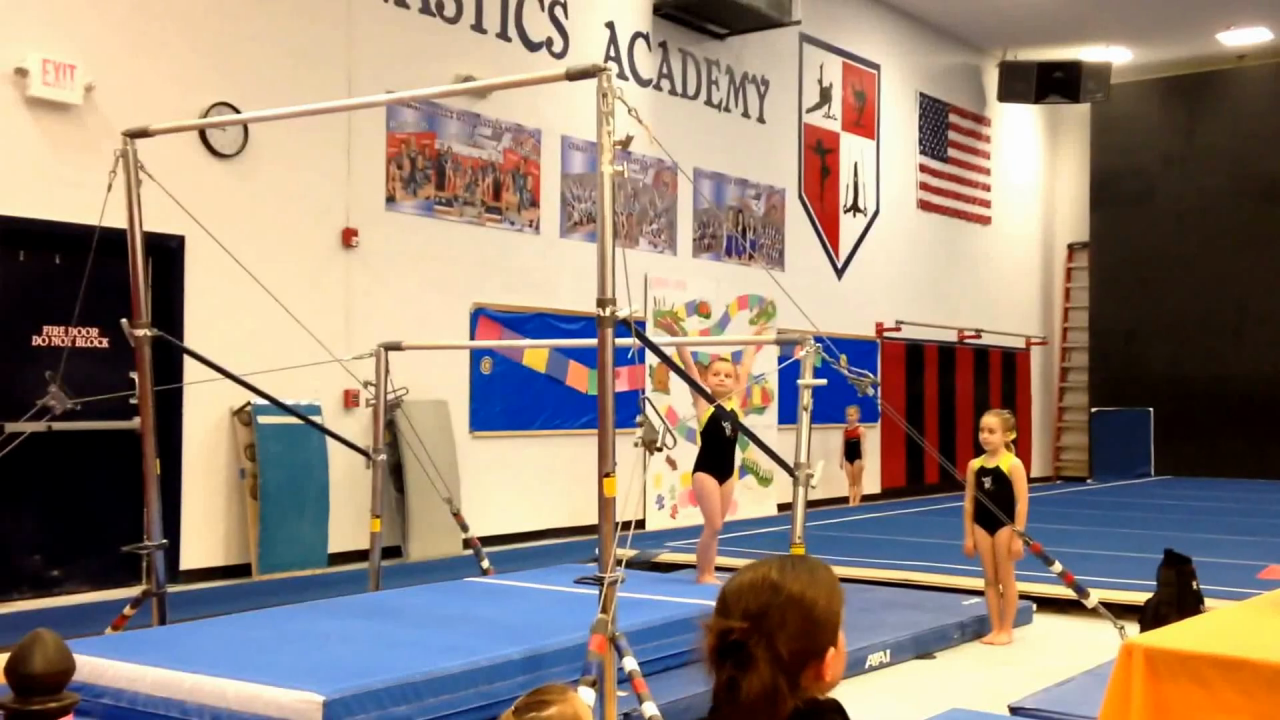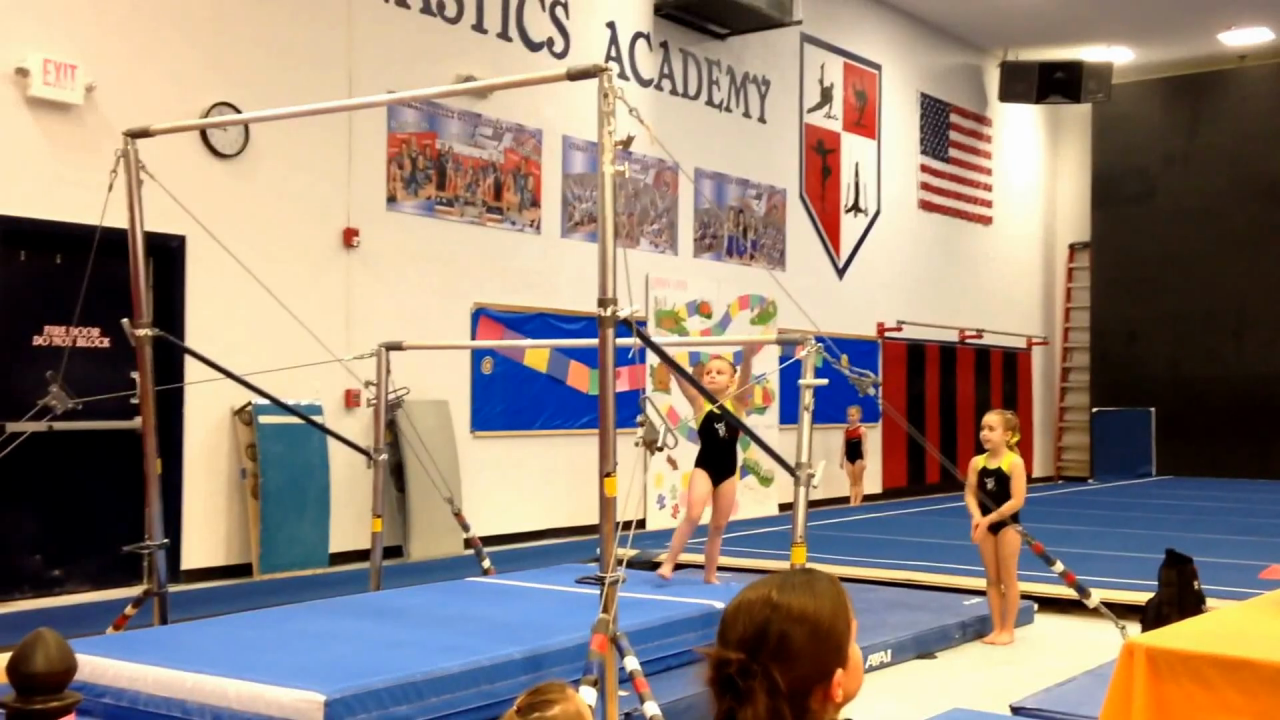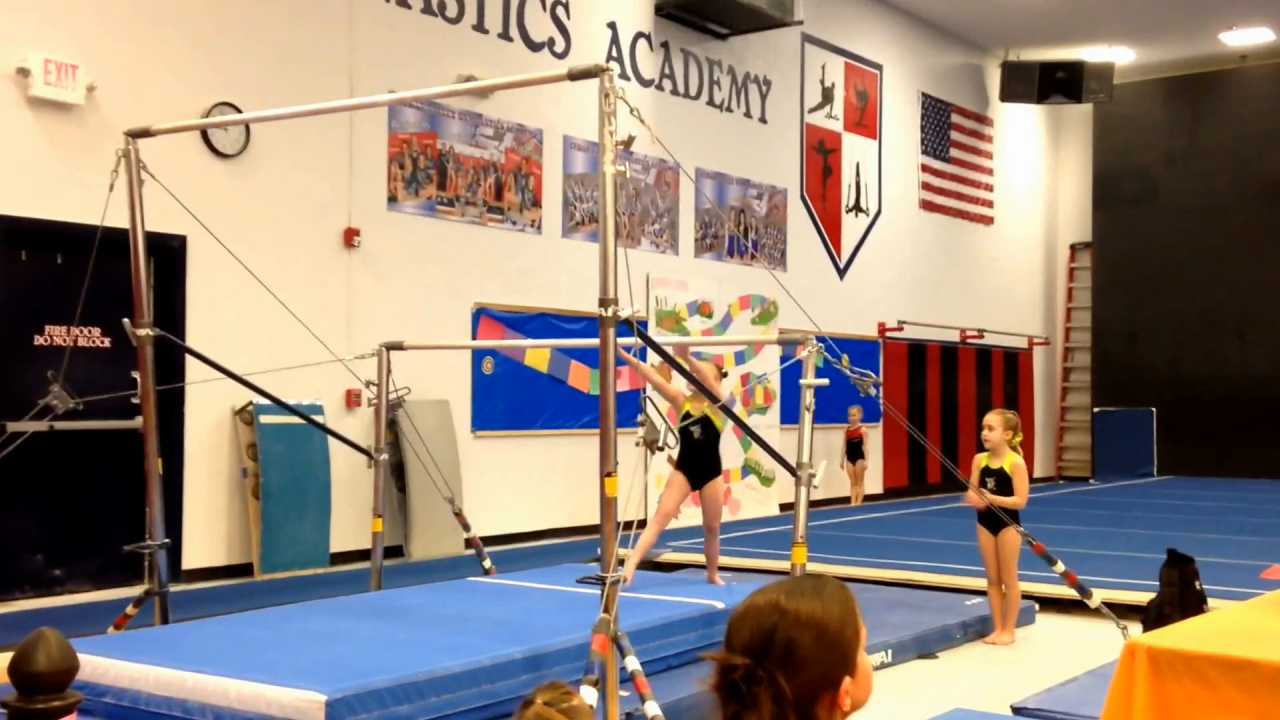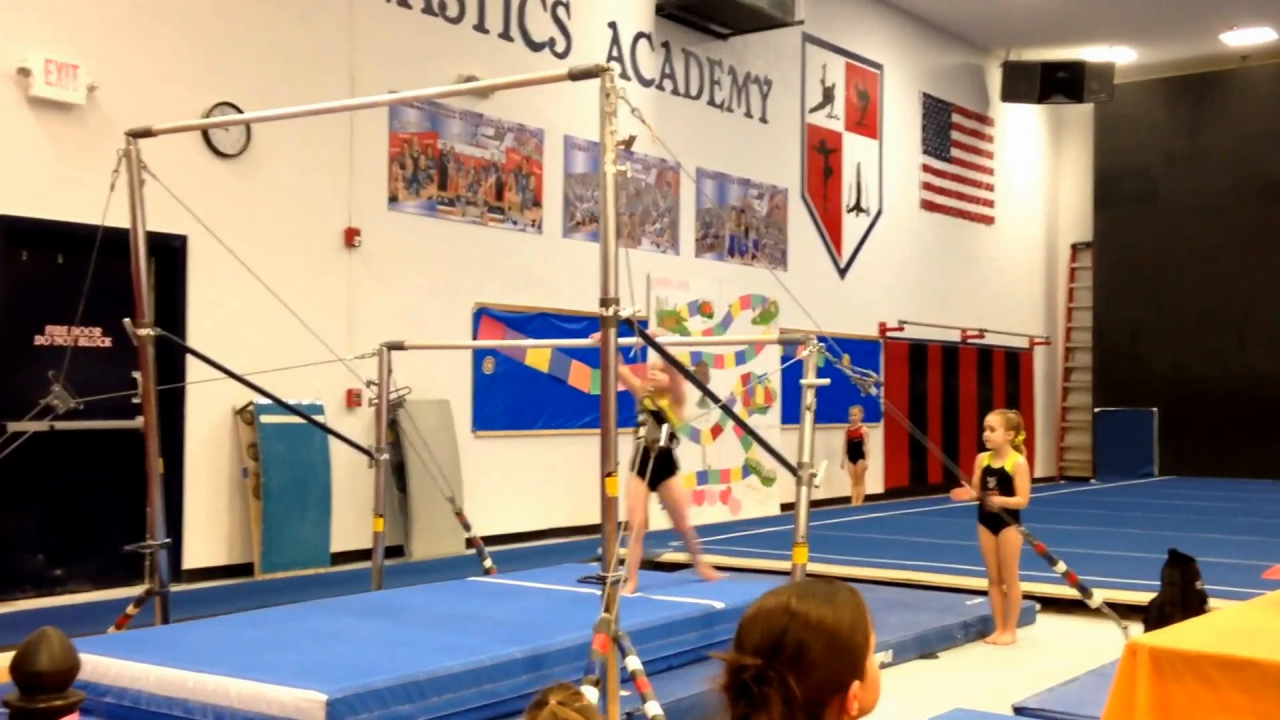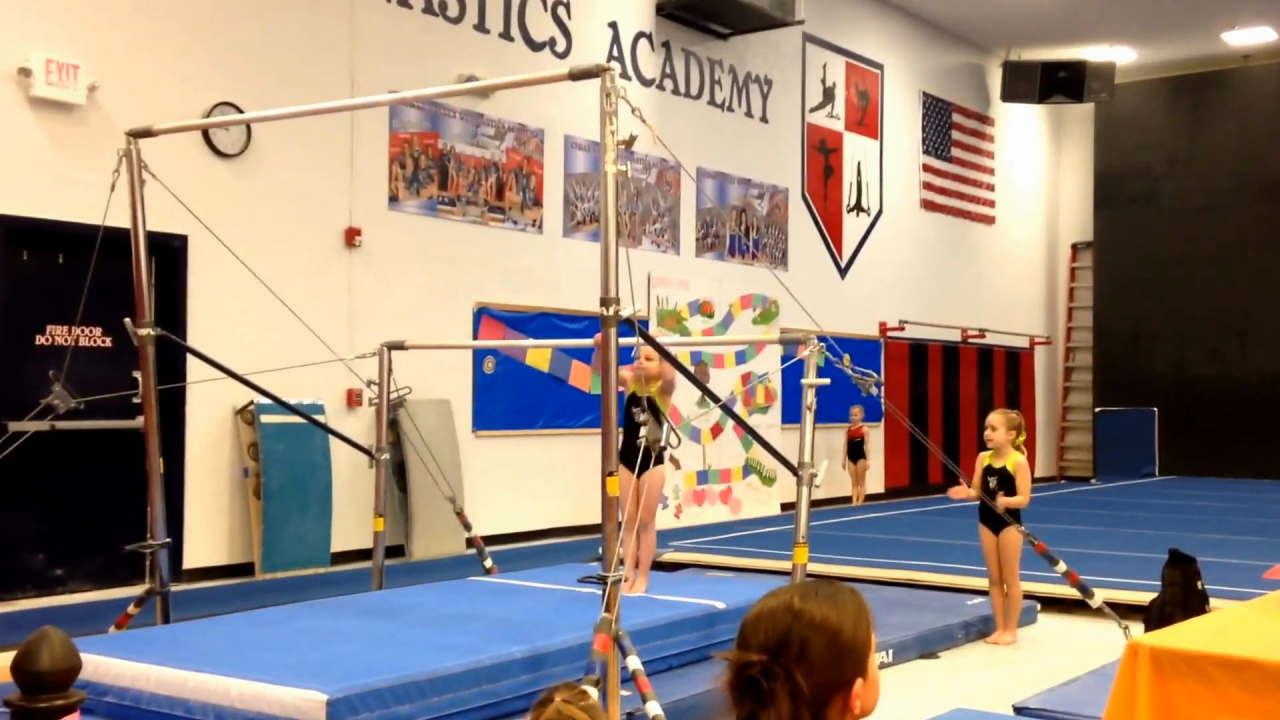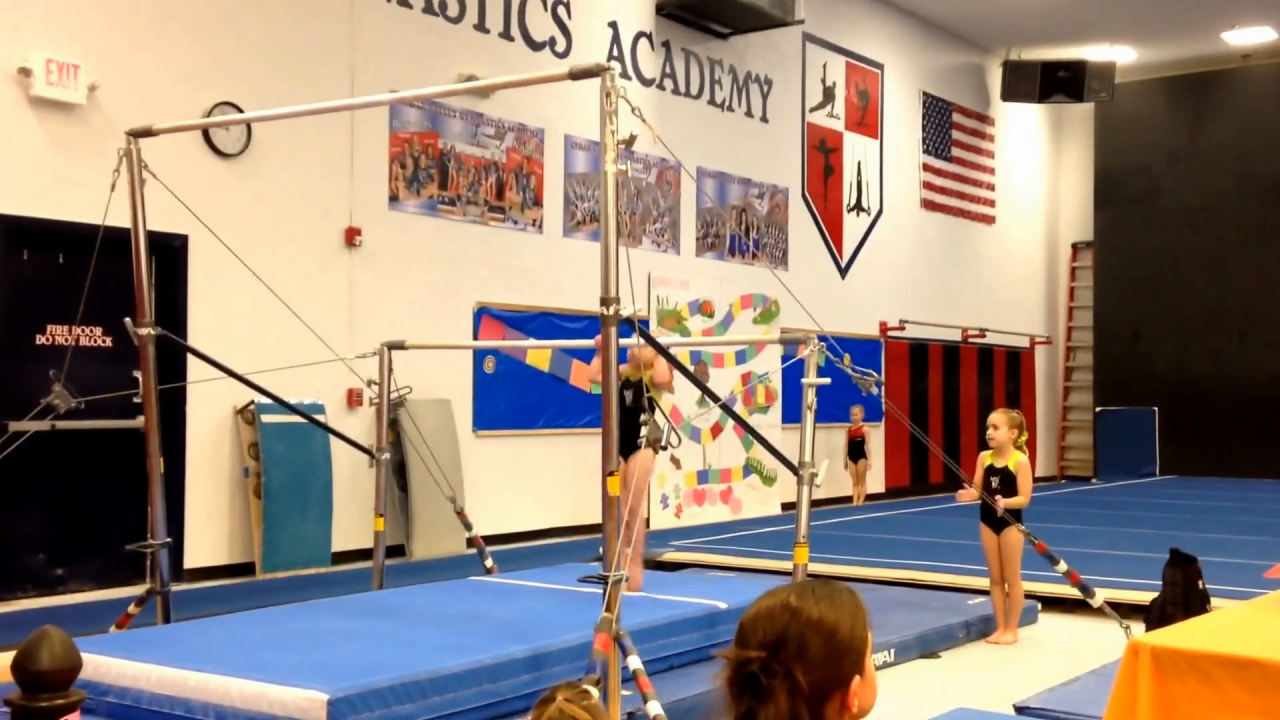
dt=0.3s
person 1, frame 1
left shoulder: (734, 401)
right shoulder: (703, 401)
left elbow: (745, 368)
right elbow: (690, 366)
left hip: (728, 470)
right hip: (706, 469)
left knee: (716, 526)
right knee: (712, 526)
left ankle: (709, 574)
right ankle: (703, 574)
person 1, frame 2
left shoulder: (738, 401)
right shoulder: (699, 400)
left elbow: (744, 377)
right elbow: (680, 376)
left wrist: (748, 356)
left hip: (728, 470)
right hip: (704, 467)
left knee: (718, 526)
right knee: (692, 515)
left ankle: (709, 575)
right ankle: (668, 562)
person 1, frame 3
left shoulder: (717, 403)
right shoulder: (681, 400)
left elbow: (708, 380)
right elbow: (653, 377)
left wrist: (688, 358)
right wrist: (625, 355)
left hip: (711, 472)
right hip: (683, 469)
left knee: (712, 526)
right knee: (661, 515)
left ankle: (712, 574)
right ankle: (630, 566)
person 1, frame 4
left shoulder: (675, 399)
right shoulder: (642, 394)
left elbow: (677, 378)
right elbow: (620, 371)
left hip: (667, 470)
right hip: (640, 469)
left knee: (683, 526)
right knee: (636, 524)
left ankle: (700, 564)
right ankle: (631, 580)
person 1, frame 5
left shoulder: (663, 389)
right shoulder: (630, 382)
left elbow: (669, 375)
right elbow: (599, 367)
left wrist: (658, 347)
right wrist: (600, 347)
left hip: (652, 459)
right hip: (627, 458)
left knee: (646, 520)
right knee: (629, 519)
left ankle: (642, 579)
right ankle: (629, 576)
person 1, frame 6
left shoulder: (655, 374)
right shoulder: (622, 373)
left elbow: (663, 380)
right elbow: (594, 376)
left wrist: (657, 350)
right wrist: (600, 351)
left hip: (642, 444)
right hip: (618, 443)
left knee: (634, 508)
right knee: (621, 511)
left ankle: (636, 566)
right ankle: (624, 563)
person 2, frame 1
left shoulder: (1013, 464)
right shoulder: (974, 465)
left elbow: (1022, 503)
right elbow: (969, 502)
left wrist: (1018, 536)
right wrist: (968, 535)
left hip: (1005, 526)
right hip: (982, 526)
left knee: (1006, 579)
right knee: (989, 579)
left ankle: (1006, 629)
right ankle: (995, 628)
person 2, frame 2
left shoulder: (1014, 462)
right shoulder: (977, 462)
left elbow: (1017, 501)
right elbow: (971, 494)
left wrist: (989, 518)
right wrist: (977, 517)
left hip: (1007, 525)
right hip: (985, 525)
left knee: (1008, 578)
right knee: (991, 578)
left ankle: (1008, 629)
right ankle: (997, 628)
person 2, frame 3
left shoulder: (1016, 463)
right shoulder: (980, 459)
left elbow: (1021, 500)
right elbow: (974, 491)
left wrist: (993, 499)
right wrist: (974, 498)
left hip: (1008, 524)
right hip: (986, 523)
left knee: (1009, 578)
right knee: (992, 578)
left ankle: (1009, 629)
right ankle: (998, 627)
person 2, frame 4
left shoulder: (1018, 462)
right shoulder: (982, 459)
left elbow: (1022, 500)
right elbow: (975, 491)
left wrist: (1000, 500)
right wrist: (967, 493)
left hip: (1008, 523)
right hip: (986, 522)
left knee: (1009, 578)
right knee: (993, 577)
left ankle: (1010, 630)
right ankle: (998, 627)
person 2, frame 5
left shoulder: (1018, 461)
right shoulder: (983, 458)
left elbow: (1024, 498)
right elbow: (976, 490)
left wrist: (1004, 501)
right wrist: (966, 492)
left hip: (1009, 523)
right hip: (987, 522)
left knee: (1010, 578)
right knee: (994, 578)
left ankle: (1011, 629)
right ankle: (999, 627)
person 2, frame 6
left shoulder: (1021, 461)
right shoulder: (984, 458)
left elbow: (1024, 499)
right elbow: (977, 489)
left wrist: (1004, 503)
right wrist: (969, 494)
left hip: (1010, 522)
right hip: (988, 521)
left knee: (1011, 578)
right knee: (995, 577)
left ankle: (1011, 629)
right ankle: (1000, 626)
